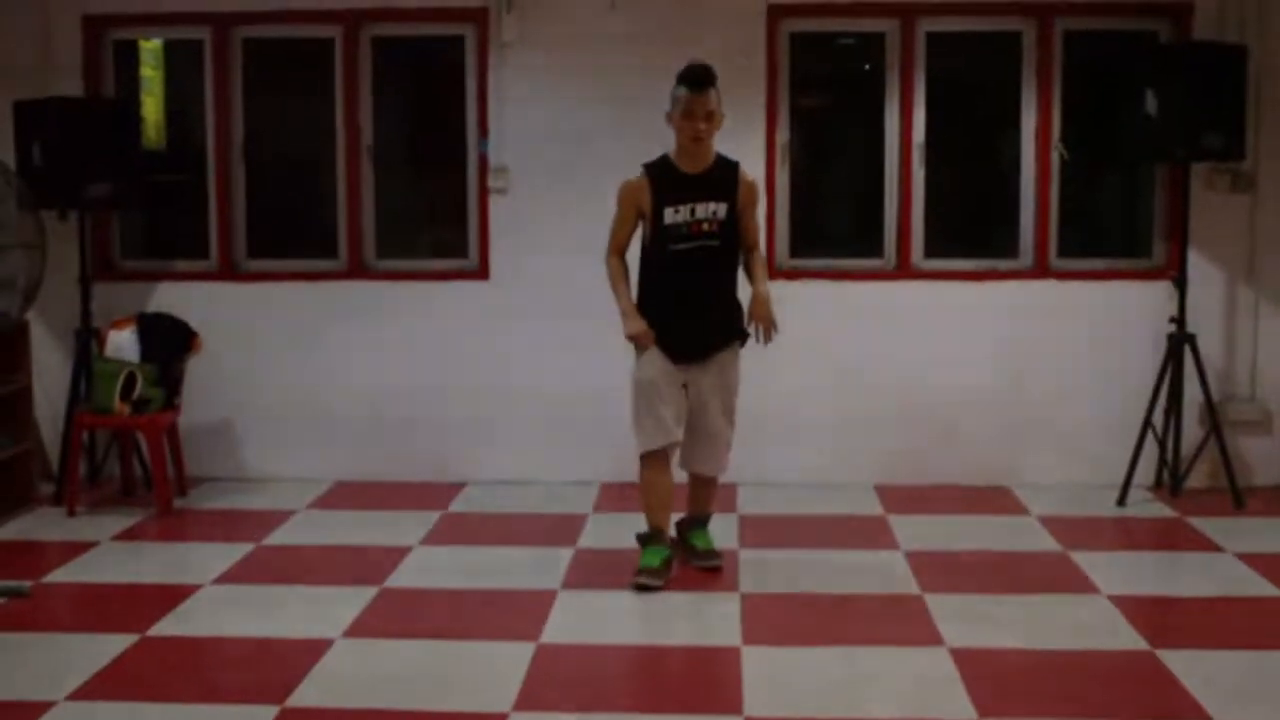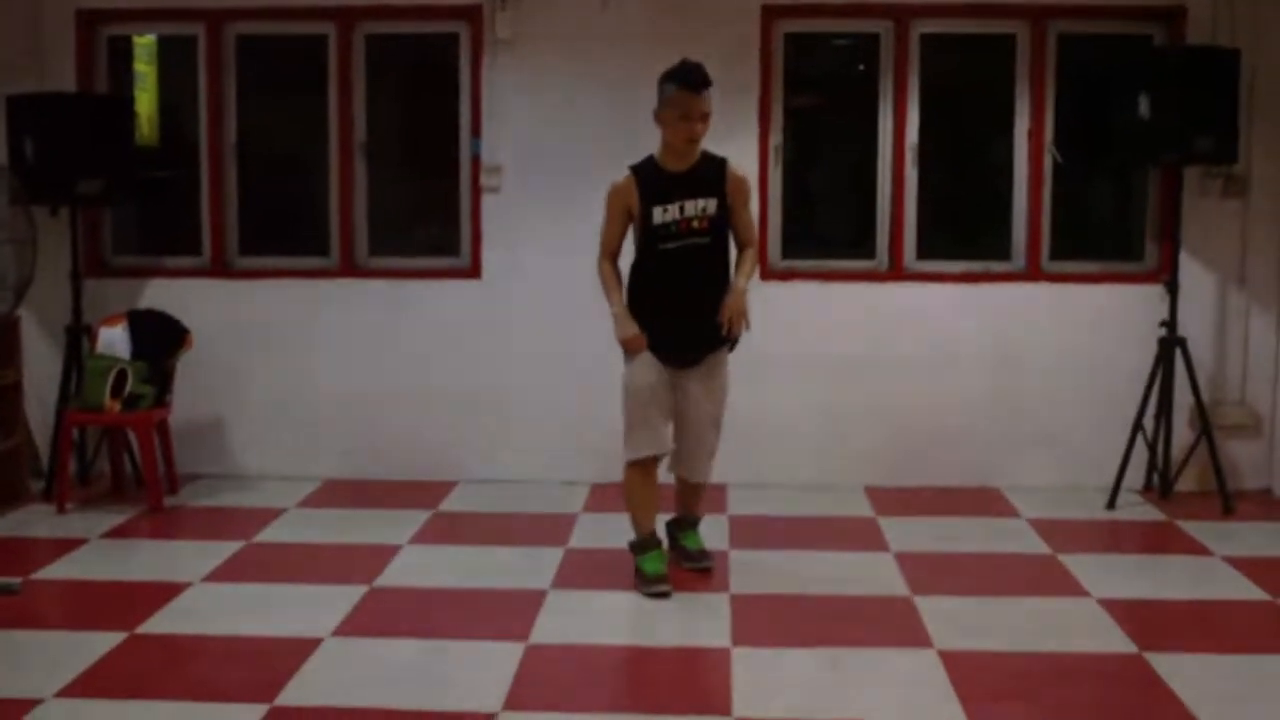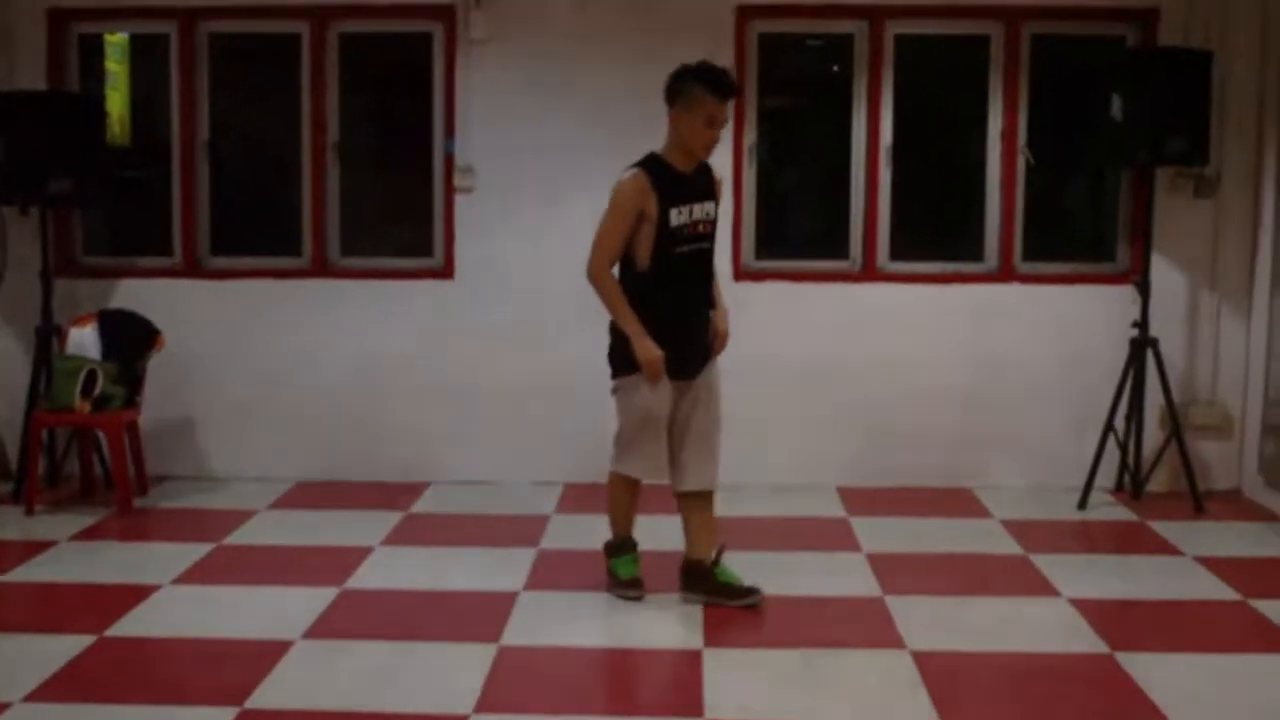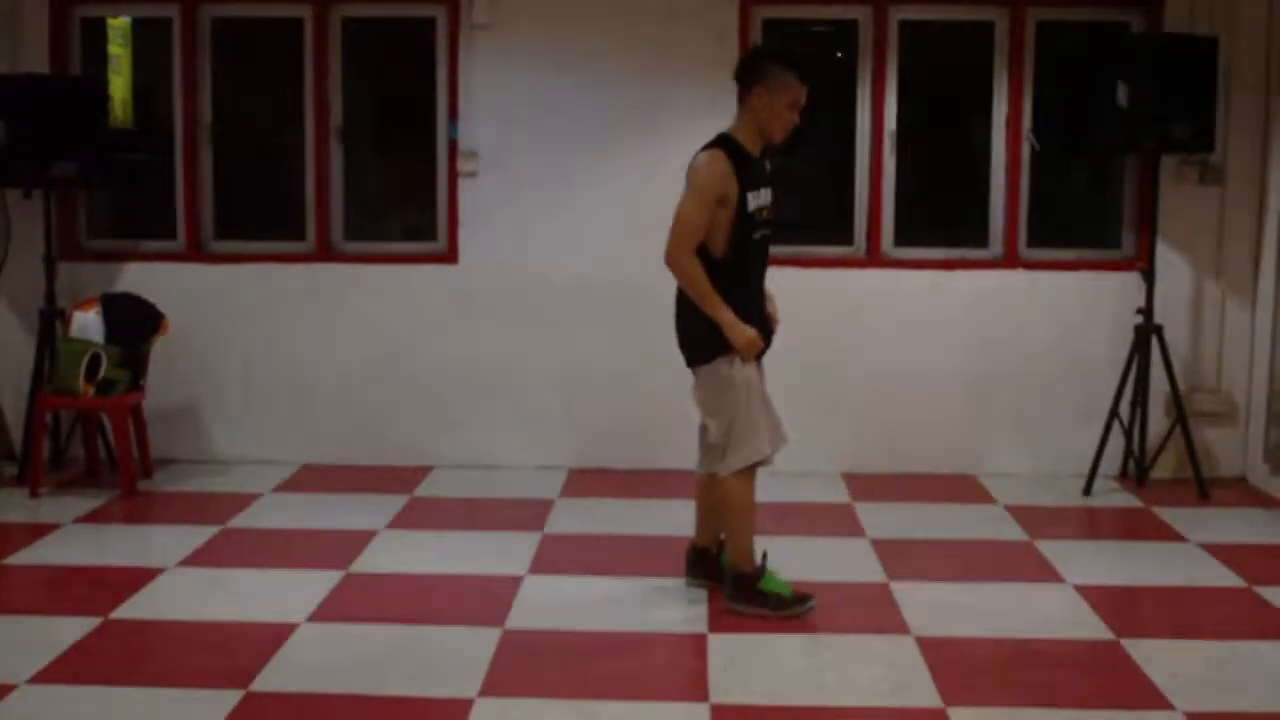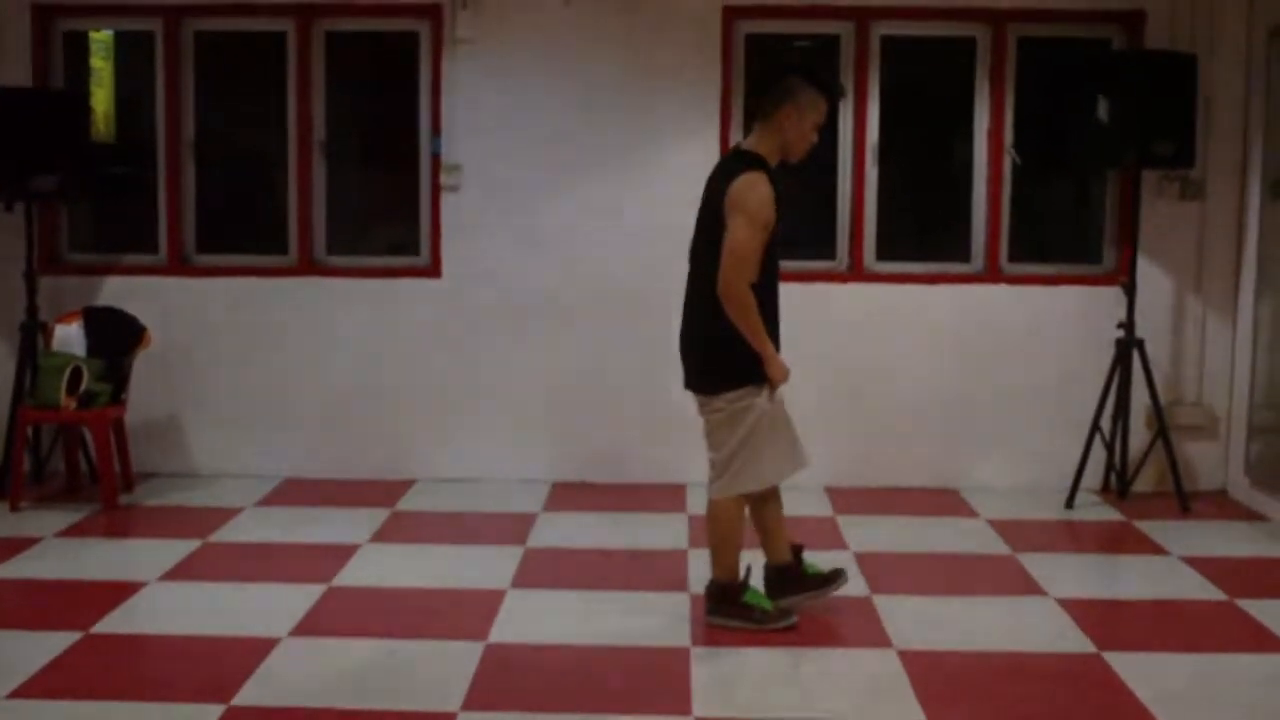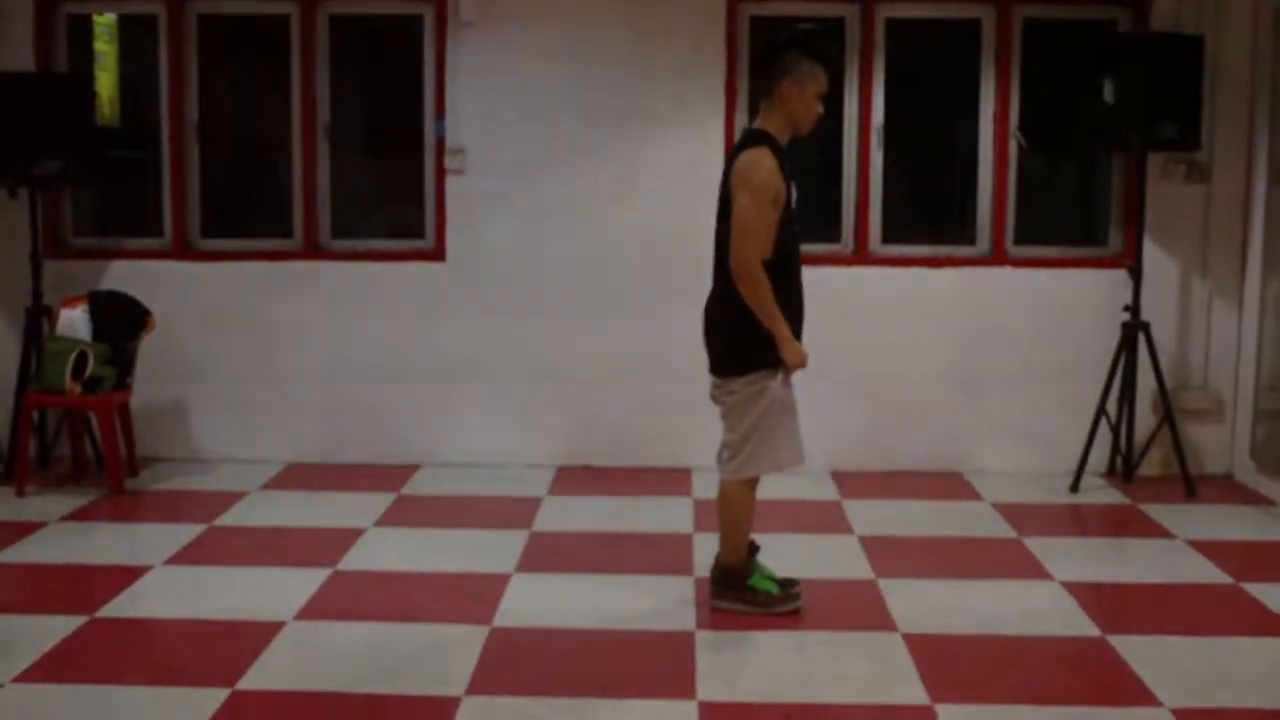
dt=0.7s
person 1, frame 1
left shoulder: (739, 184)
right shoulder: (641, 185)
left elbow: (750, 249)
right elbow: (615, 253)
left wrist: (760, 289)
right wrist: (628, 312)
left hip: (718, 335)
right hip: (659, 336)
left knee: (711, 442)
right knee: (656, 442)
left ankle: (695, 530)
right ankle: (657, 542)
person 1, frame 2
left shoulder: (729, 179)
right shoulder: (629, 186)
left elbow: (748, 245)
right elbow: (606, 258)
left wrist: (740, 285)
right wrist: (619, 314)
left hip: (707, 338)
right hip: (648, 339)
left knee: (698, 448)
right knee: (643, 448)
left ankle: (685, 528)
right ankle: (647, 548)
person 1, frame 3
left shoulder: (710, 182)
right shoulder: (637, 185)
right elbow: (599, 268)
left wrist: (718, 308)
right wrist: (638, 339)
left hip: (697, 347)
right hip: (647, 350)
left knee: (697, 461)
right knee: (634, 457)
left ankle: (702, 567)
right ankle: (621, 551)
person 1, frame 4
left shoulder: (757, 164)
right shoulder: (714, 165)
right elbow: (679, 255)
left wrist: (763, 302)
right wrist: (731, 323)
left hip: (740, 329)
right hip: (715, 334)
left knee: (722, 452)
right knee: (741, 452)
left ankle: (705, 555)
right ankle: (747, 578)
person 1, frame 5
left shoulder: (735, 168)
right shoulder: (754, 185)
right elbow: (732, 285)
right wrist: (769, 355)
left hip: (731, 352)
right hip: (729, 357)
left knee: (765, 464)
right knee: (735, 477)
left ankle: (784, 571)
right ankle: (726, 595)
person 1, frame 6
left shoulder: (763, 155)
right shoulder: (760, 161)
right elbow: (744, 263)
left wrist: (778, 335)
right wrist: (785, 337)
left hip: (753, 337)
right hip: (750, 340)
left knee: (747, 460)
right knee: (744, 462)
left ankle: (740, 563)
right ankle: (732, 580)
